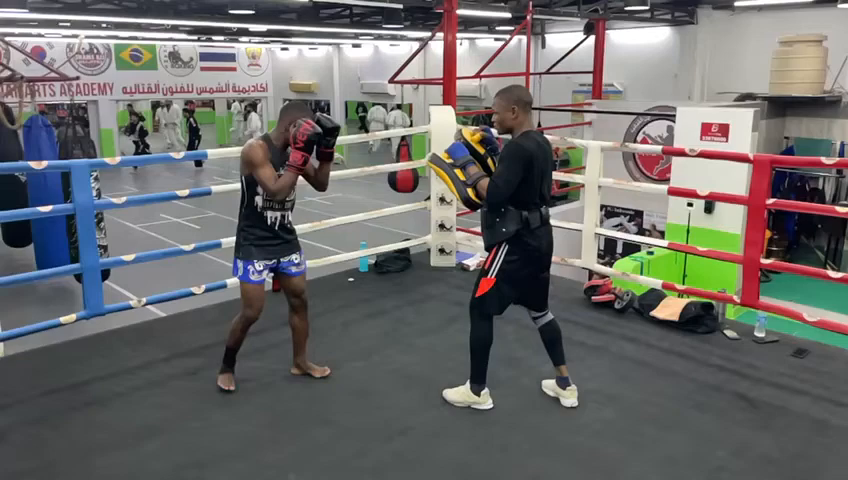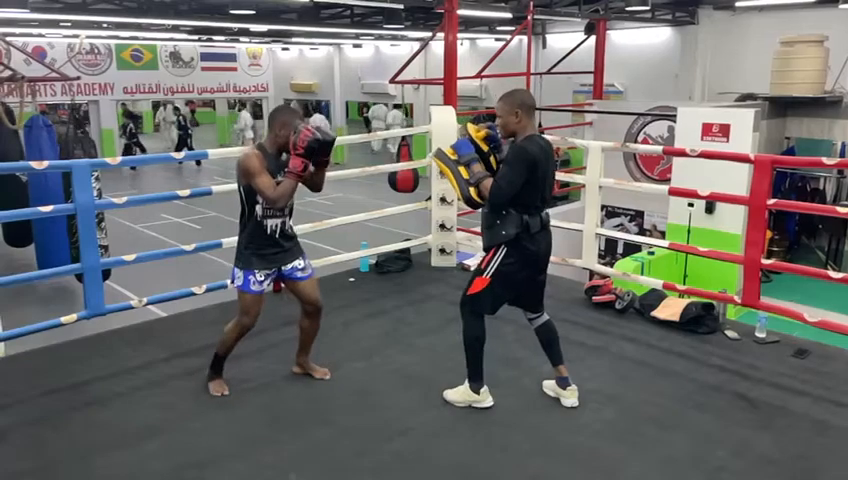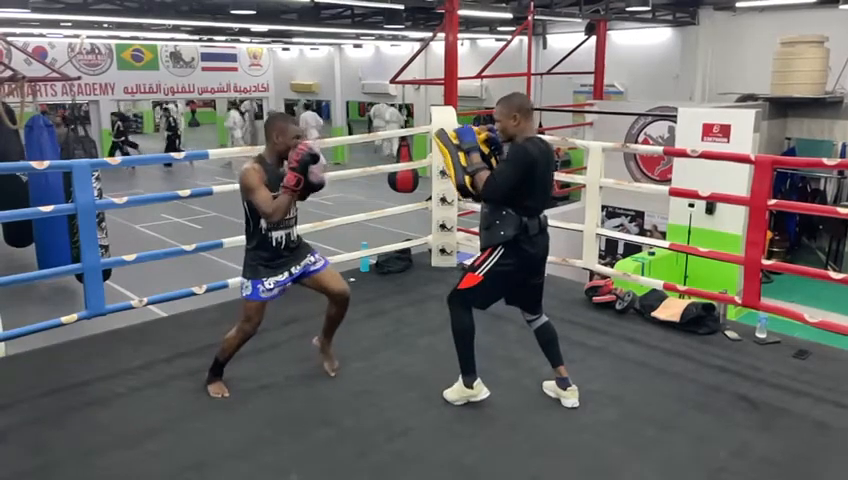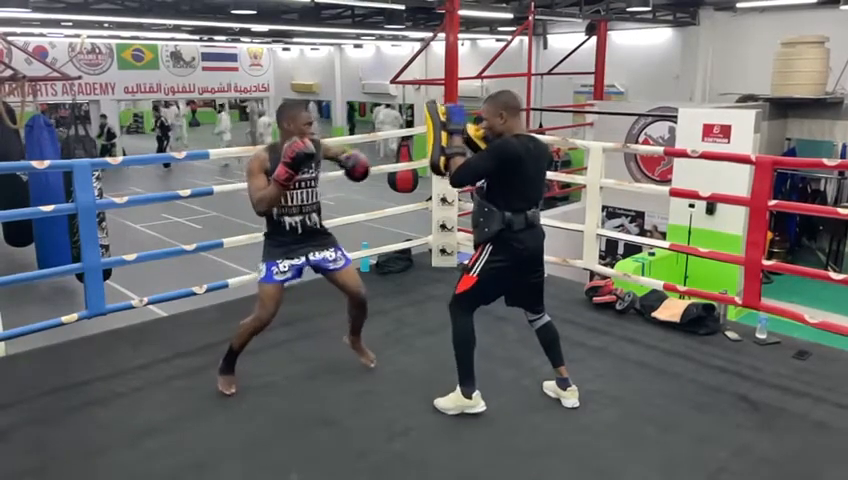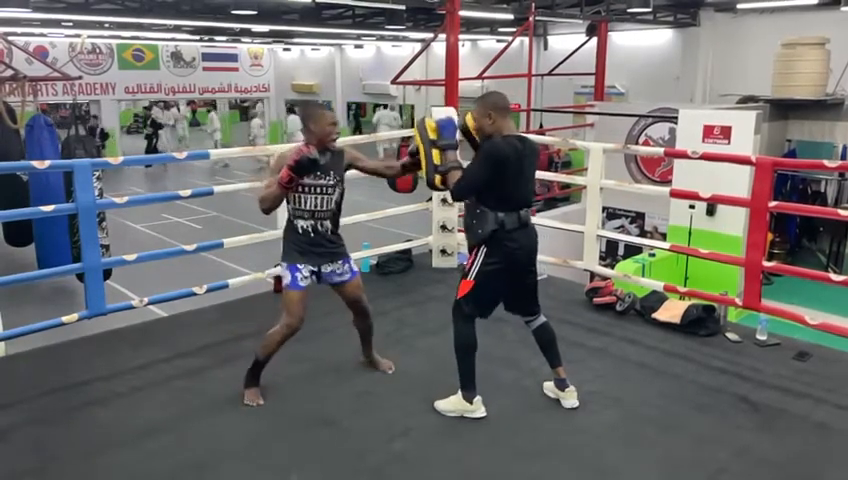
dt=1s
person 1, frame 1
left shoulder: (518, 148)
right shoulder: (540, 143)
left elbow: (494, 195)
left wrist: (467, 163)
right wrist: (494, 151)
left hip: (516, 242)
right hip: (538, 237)
left knee: (480, 309)
right knee: (538, 309)
left ankle: (477, 391)
right ankle: (564, 384)
person 1, frame 2
left shoulder: (522, 151)
right shoulder: (542, 147)
left elbow: (496, 196)
left wrist: (472, 161)
left hip: (515, 245)
right hip: (536, 240)
left knee: (471, 306)
right knee: (534, 310)
left ankle: (476, 389)
right ankle: (564, 384)
person 1, frame 3
left shoulder: (522, 153)
right shoulder: (542, 149)
left elbow: (489, 191)
left wrist: (472, 151)
right wrist: (494, 149)
left hip: (512, 246)
right hip: (533, 242)
left knee: (459, 301)
right knee: (532, 312)
left ankle: (470, 383)
right ankle: (564, 384)
person 1, frame 4
left shoulder: (504, 149)
right shoulder: (538, 149)
left elbow: (458, 177)
left wrist: (455, 133)
right wrist: (485, 143)
left hip: (503, 243)
right hip: (531, 238)
left knee: (460, 307)
right knee: (535, 310)
left ankle: (468, 394)
right ankle: (565, 384)
person 1, frame 5
left shoulder: (495, 150)
right shoulder: (528, 148)
left elbow: (460, 191)
left wrist: (448, 148)
left hip: (497, 244)
right hip: (523, 238)
left knee: (463, 313)
right knee: (530, 312)
left ankle: (469, 399)
right ankle: (563, 385)
person 2, frame 1
left shoulder: (294, 150)
right shoulder: (255, 150)
left elbow: (320, 185)
right elbow: (276, 191)
left wrist: (325, 149)
right wrist: (300, 154)
left hip: (286, 240)
right hip: (254, 243)
left knee: (299, 301)
right knee: (252, 311)
left ankle: (300, 362)
right ankle: (227, 366)
person 2, frame 2
left shoulder: (288, 155)
right shoulder: (252, 159)
left elbow: (316, 187)
right elbow: (276, 199)
left wrist: (321, 158)
right wrist: (299, 160)
left hip: (288, 247)
right hip: (255, 253)
left knee: (314, 304)
right knee: (246, 320)
left ankle: (302, 361)
right ankle: (214, 372)
person 2, frame 3
left shoulder: (287, 164)
right shoulder: (252, 172)
right elbow: (273, 215)
left wrist: (308, 183)
right wrist: (295, 175)
left hip: (296, 250)
right hip: (263, 261)
left knee: (341, 293)
right knee: (248, 327)
left ankle: (325, 342)
right ankle: (214, 375)
person 2, frame 4
left shoulder: (315, 148)
right shoulder: (262, 159)
left elbow: (342, 154)
right elbow: (260, 206)
left wrist: (352, 159)
right wrist: (287, 170)
left hip: (318, 238)
right hip: (281, 245)
left knee: (358, 294)
right knee: (262, 316)
left ankle: (355, 340)
right ankle: (227, 366)
person 2, frame 5
left shoulder: (344, 157)
right shoulder: (288, 160)
left elbow: (387, 170)
right elbow: (265, 205)
left wrist: (411, 164)
right wrist: (292, 174)
left hip: (332, 248)
right hip: (298, 251)
left knee: (360, 304)
right knee: (292, 322)
left ankle: (369, 353)
right ankle: (251, 378)
